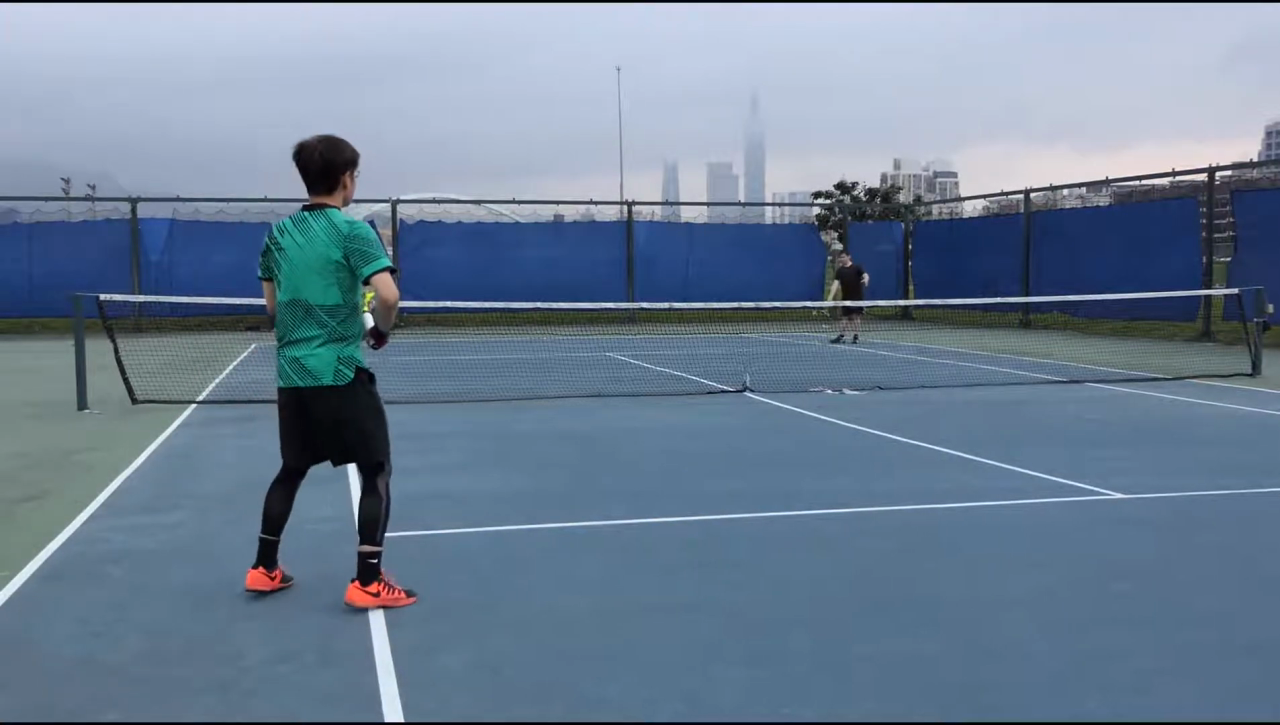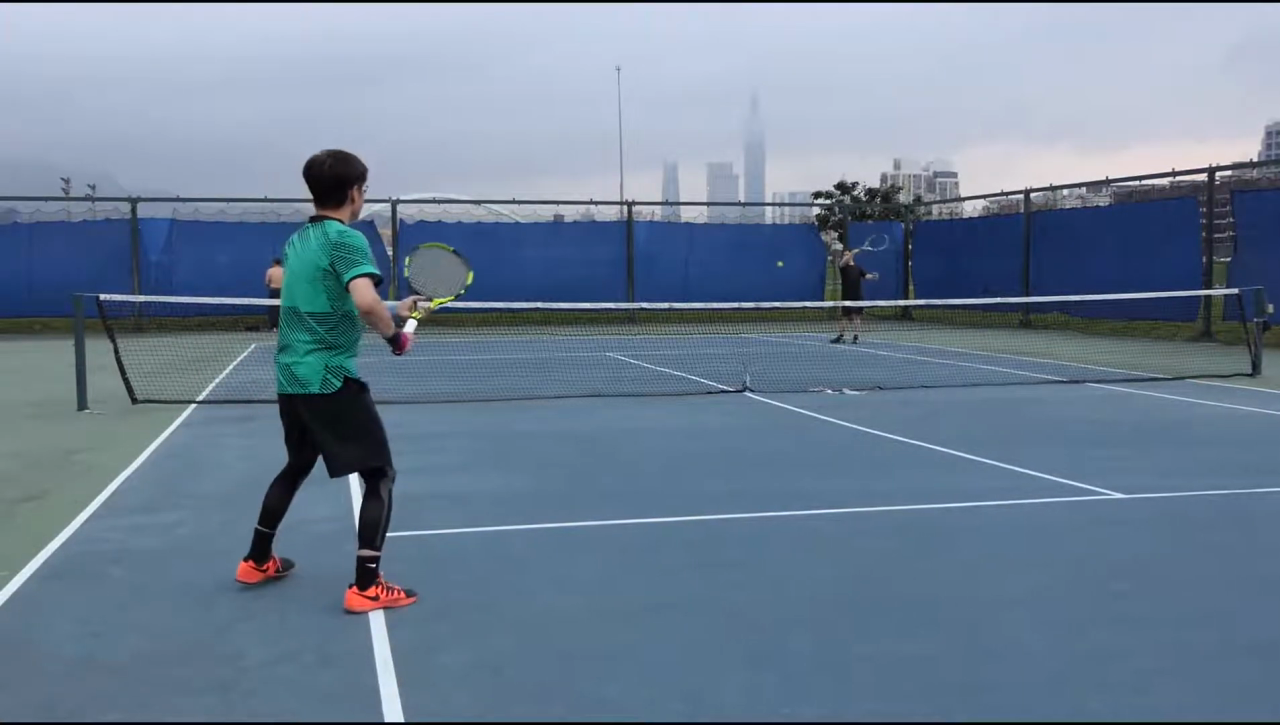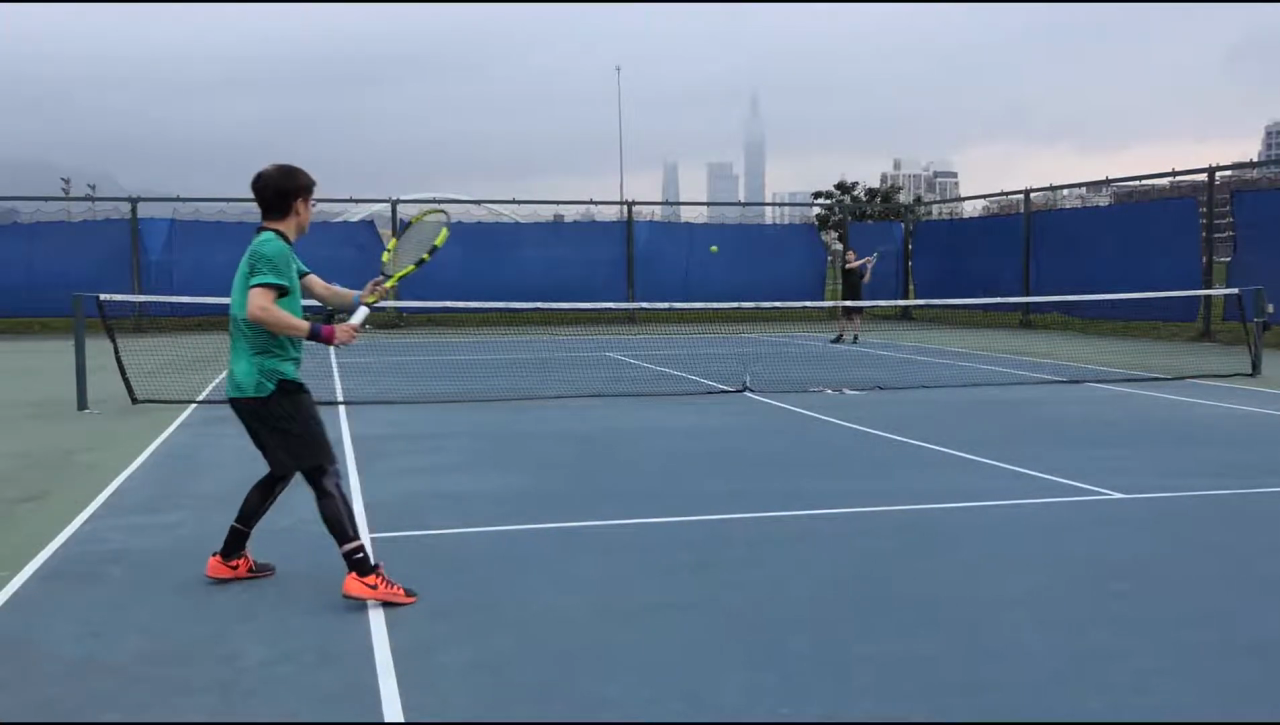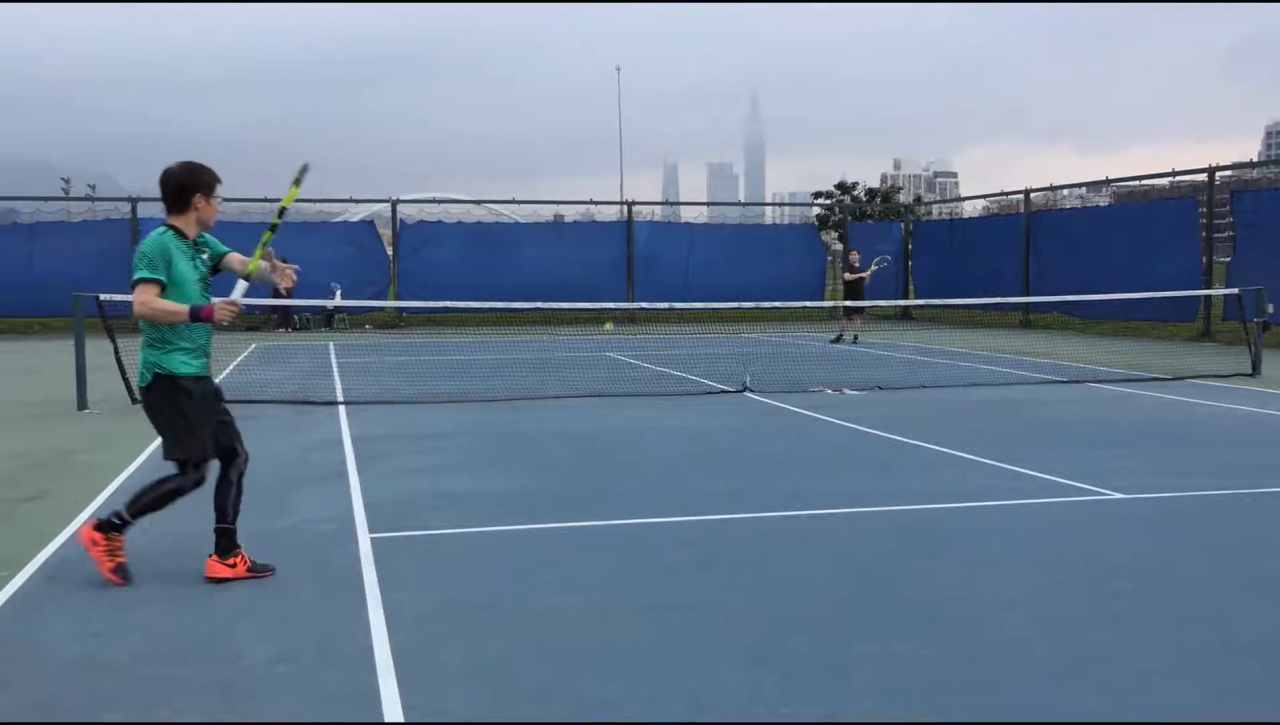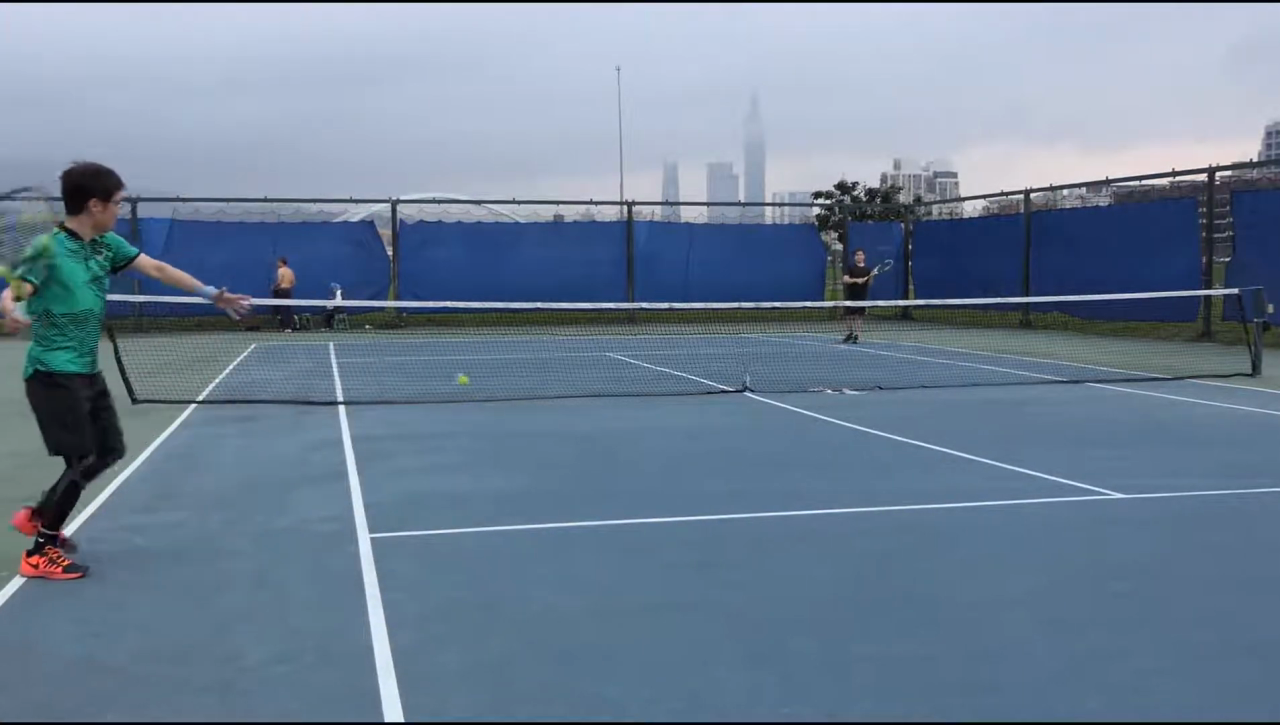
dt=0.3s
person 1, frame 1
left shoulder: (278, 232)
right shoulder: (353, 231)
left elbow: (272, 302)
right elbow: (388, 296)
right wrist: (381, 331)
left hip: (291, 373)
right hip: (340, 373)
left knee: (293, 468)
right knee: (376, 471)
left ankle: (265, 568)
right ankle: (368, 582)
person 1, frame 2
left shoulder: (298, 241)
right shoulder: (346, 239)
right elbow: (363, 301)
left wrist: (394, 310)
right wrist: (395, 335)
left hip: (291, 379)
right hip: (331, 380)
left knee: (298, 465)
right knee: (380, 473)
left ankle: (257, 560)
right ankle: (366, 586)
person 1, frame 3
left shoulder: (272, 250)
right shoulder: (269, 250)
left elbow: (323, 291)
right elbow: (258, 310)
left wrist: (363, 296)
right wrist: (320, 333)
left hip: (249, 385)
right hip: (270, 383)
left knee: (284, 468)
right knee: (324, 473)
left ankle: (230, 557)
right ankle: (363, 574)
person 1, frame 4
left shoulder: (202, 244)
right shoulder: (155, 245)
left elbow: (240, 264)
right elbow: (143, 305)
left wrist: (270, 269)
right wrist: (203, 313)
left hip: (194, 375)
right hip: (166, 376)
left knee: (234, 456)
right knee: (194, 470)
left ankle: (227, 556)
right ankle: (106, 531)
person 1, frame 5
left shoulder: (106, 243)
right shoulder: (47, 249)
left elbow: (157, 270)
left wrist: (211, 293)
left hip: (86, 372)
right hip: (52, 374)
left knee: (109, 451)
right knee: (83, 462)
left ankle: (35, 517)
right ankle: (40, 552)
